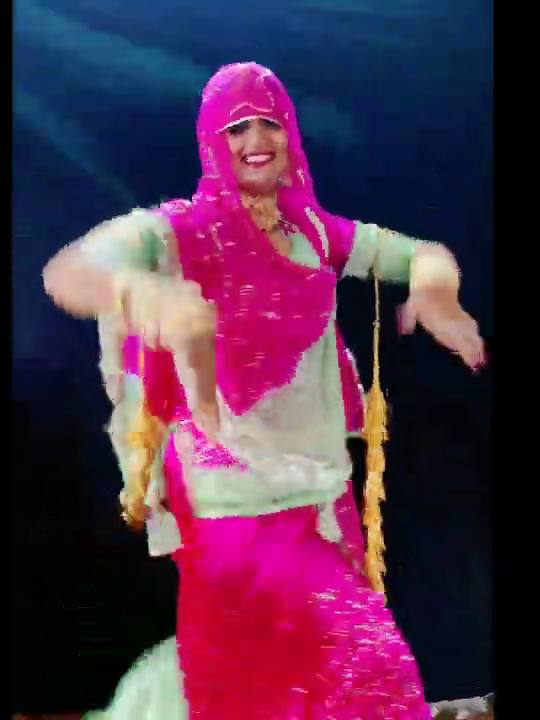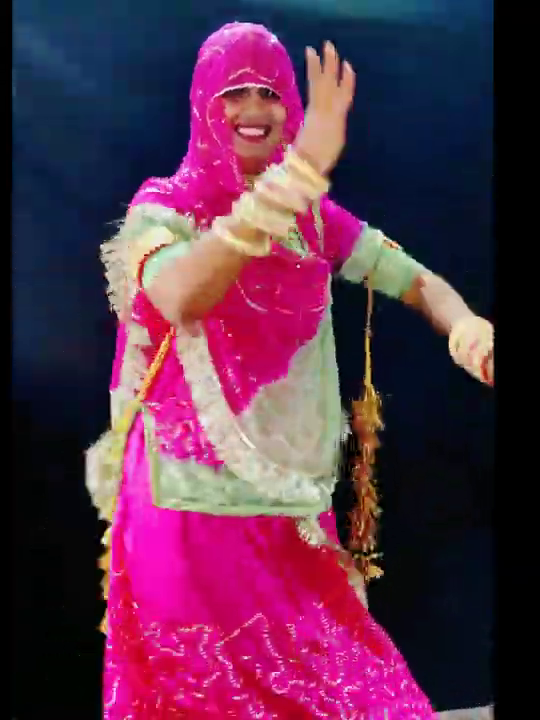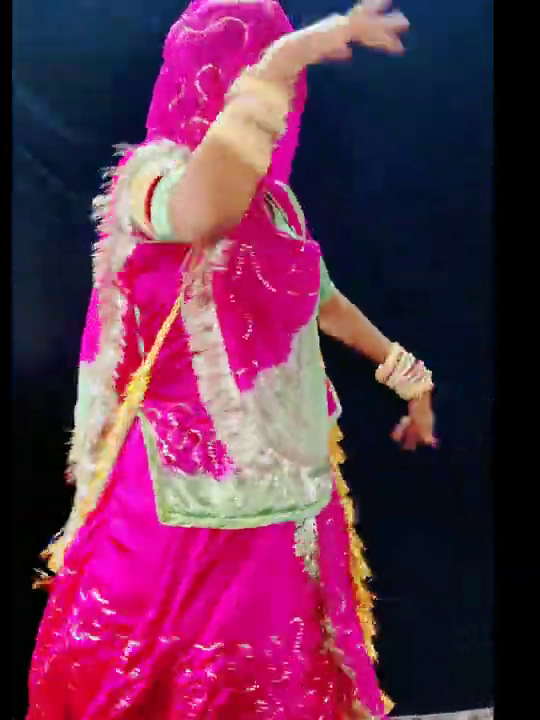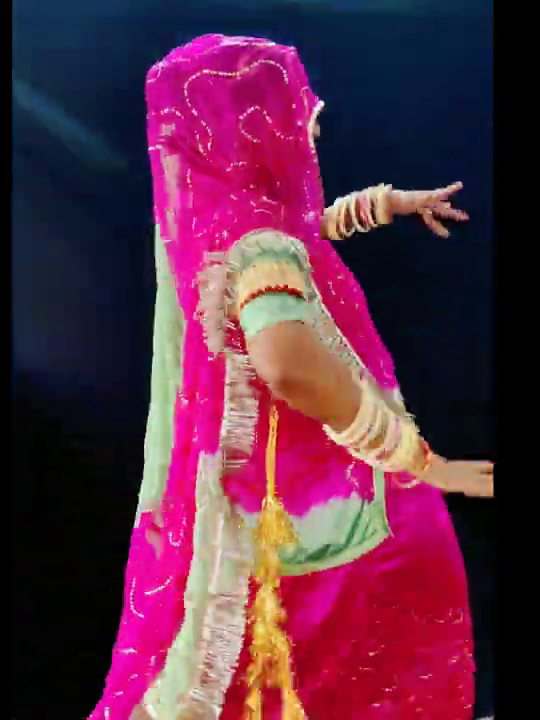
dt=0.5s
person 1, frame 1
left shoulder: (313, 229)
right shoulder: (175, 230)
left elbow: (424, 256)
right elbow: (65, 274)
left wrist: (436, 283)
right wrist: (151, 302)
left hip: (315, 484)
right hip: (237, 496)
left knee: (351, 663)
person 1, frame 2
left shoulder: (317, 217)
right shoulder: (163, 208)
left elbow: (413, 280)
right elbow: (180, 299)
left wrist: (475, 336)
right wrist: (293, 173)
left hip: (291, 494)
right hip: (198, 500)
person 1, frame 3
left shoulder: (274, 196)
right shoulder: (158, 167)
left elbow: (318, 298)
right elbow: (196, 212)
left wrist: (404, 371)
left hip: (281, 485)
right hip: (185, 491)
person 1, frame 4
left shoulder: (210, 219)
right shoulder: (254, 240)
right elbow: (291, 364)
left wrist: (388, 200)
right wrist: (416, 456)
left hip: (241, 516)
right hip: (324, 515)
